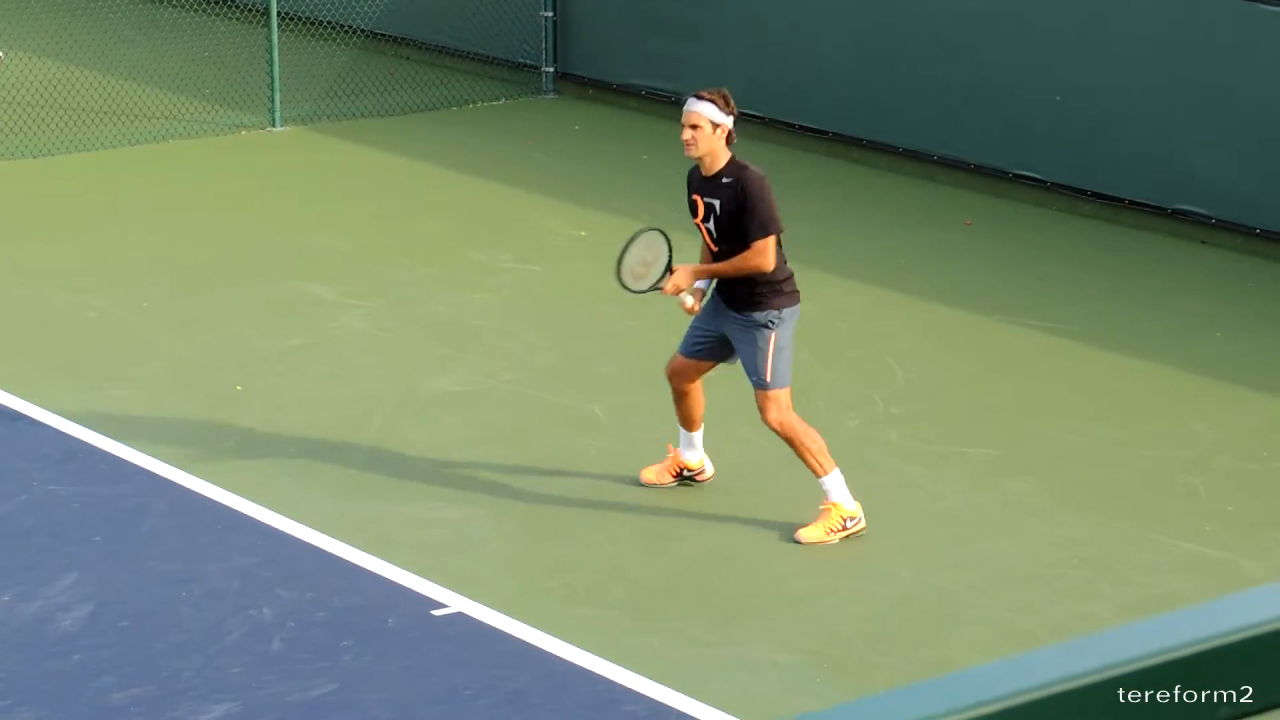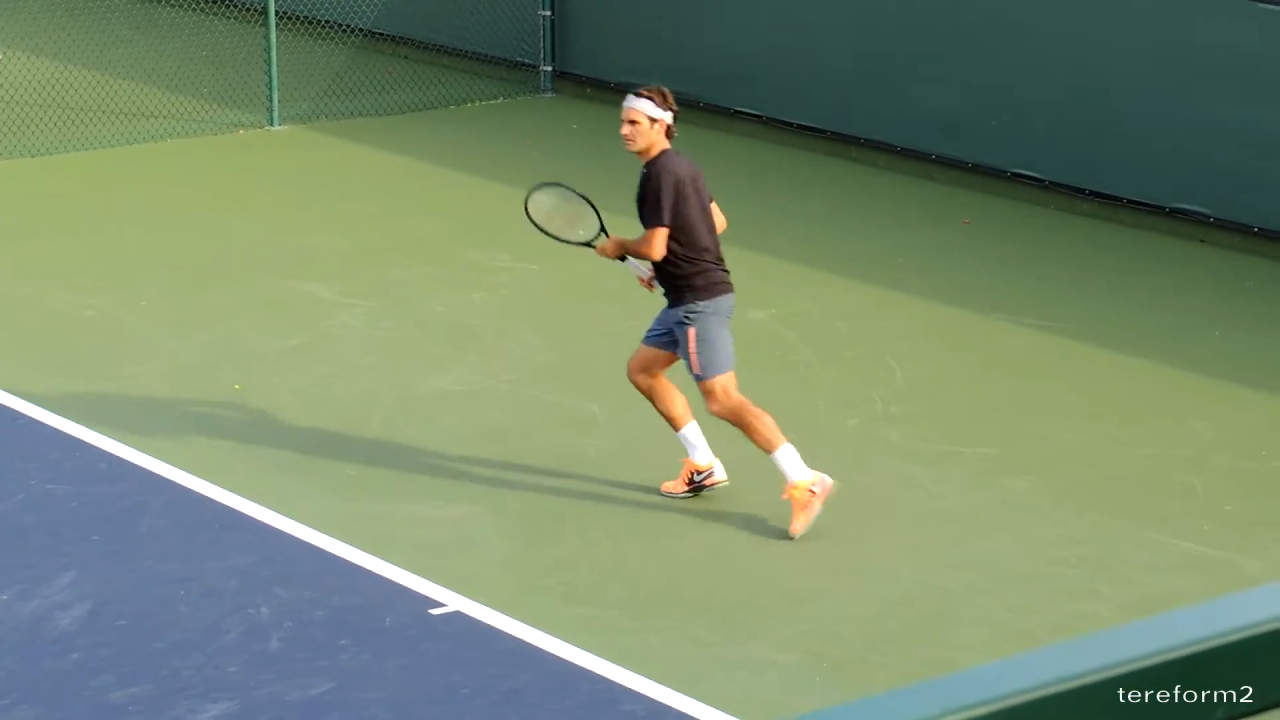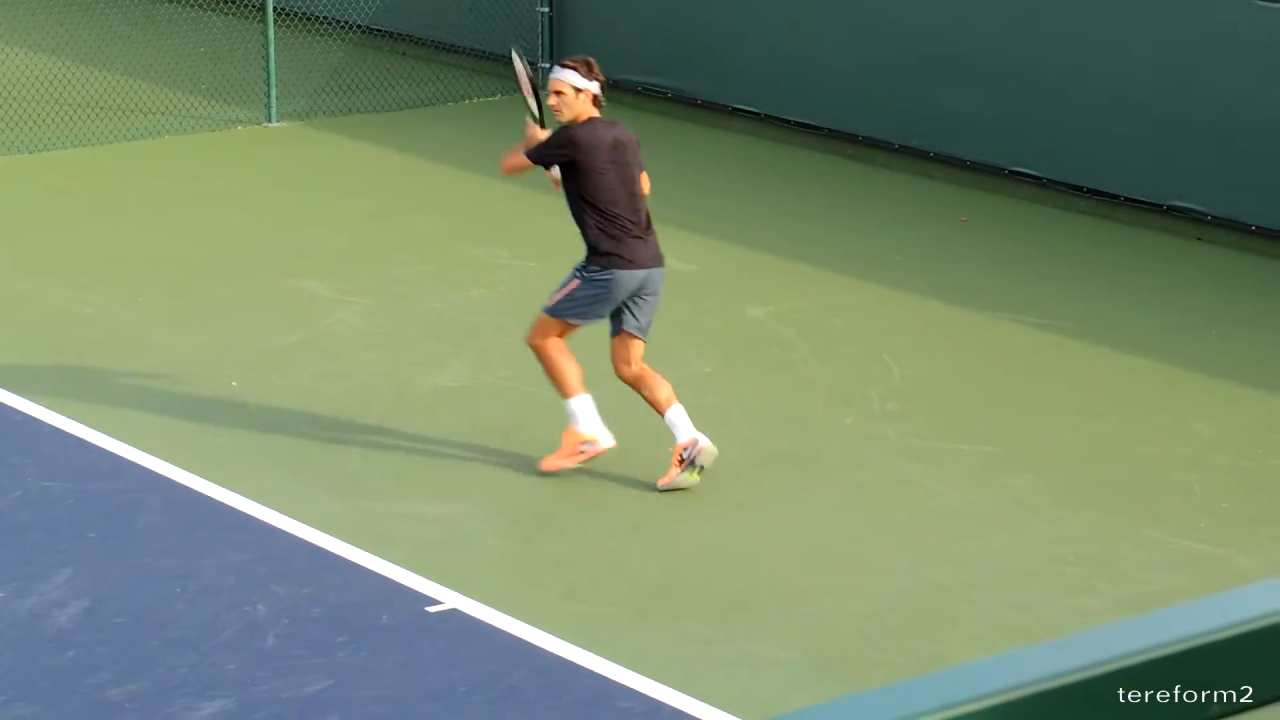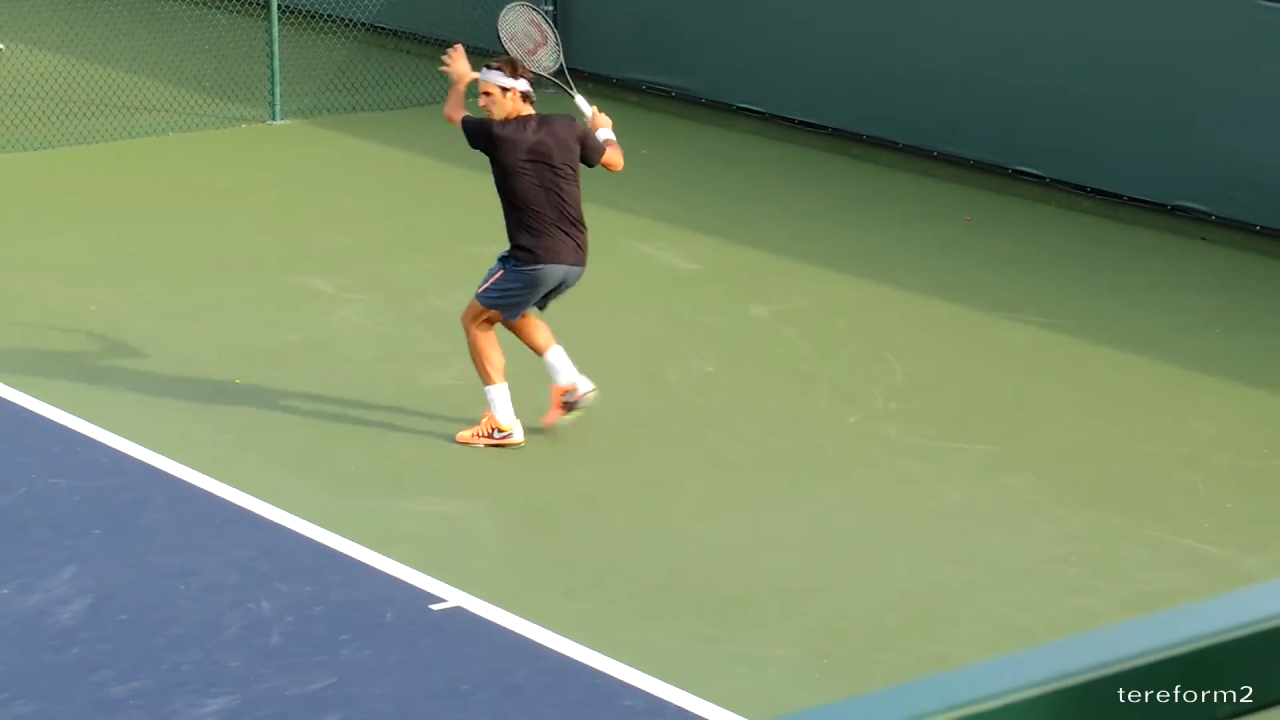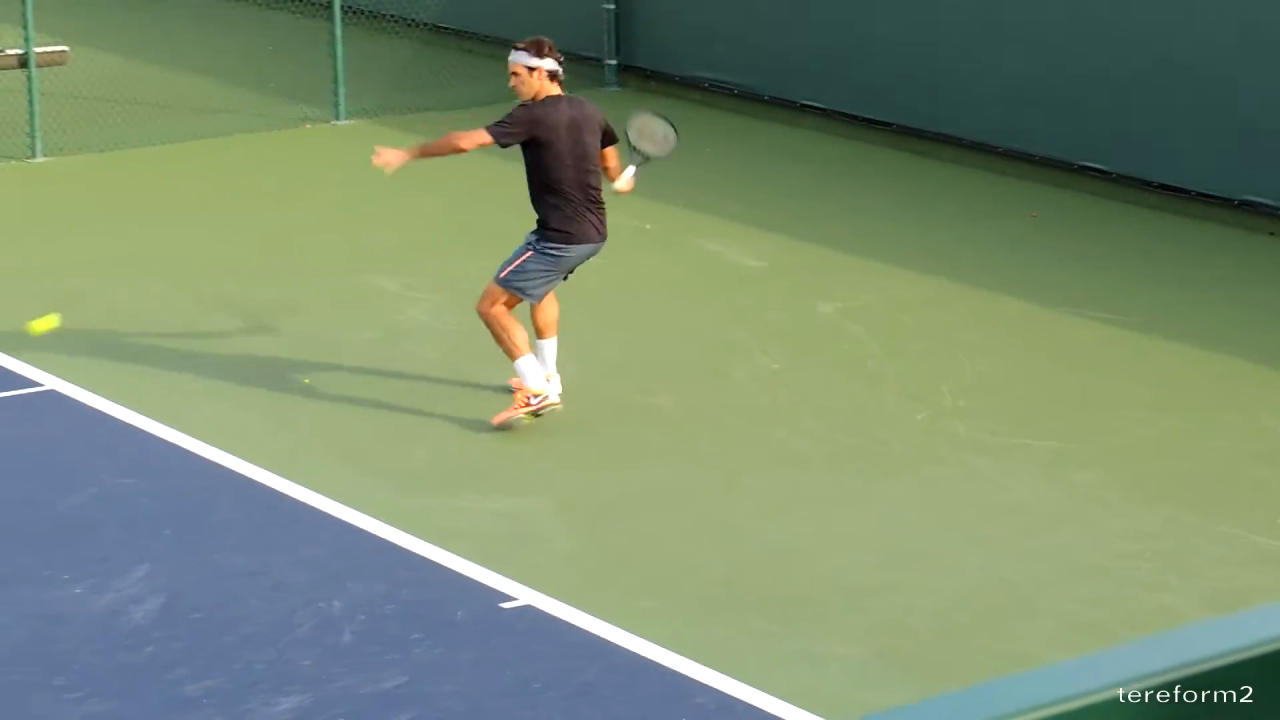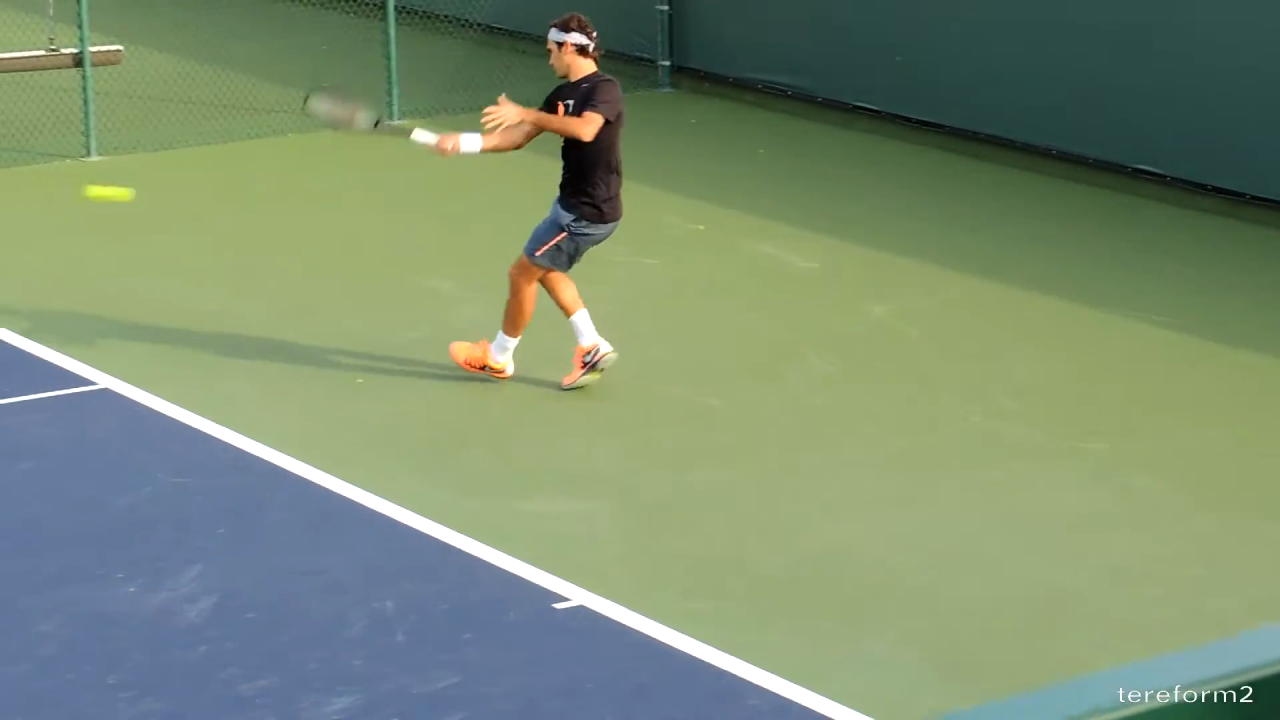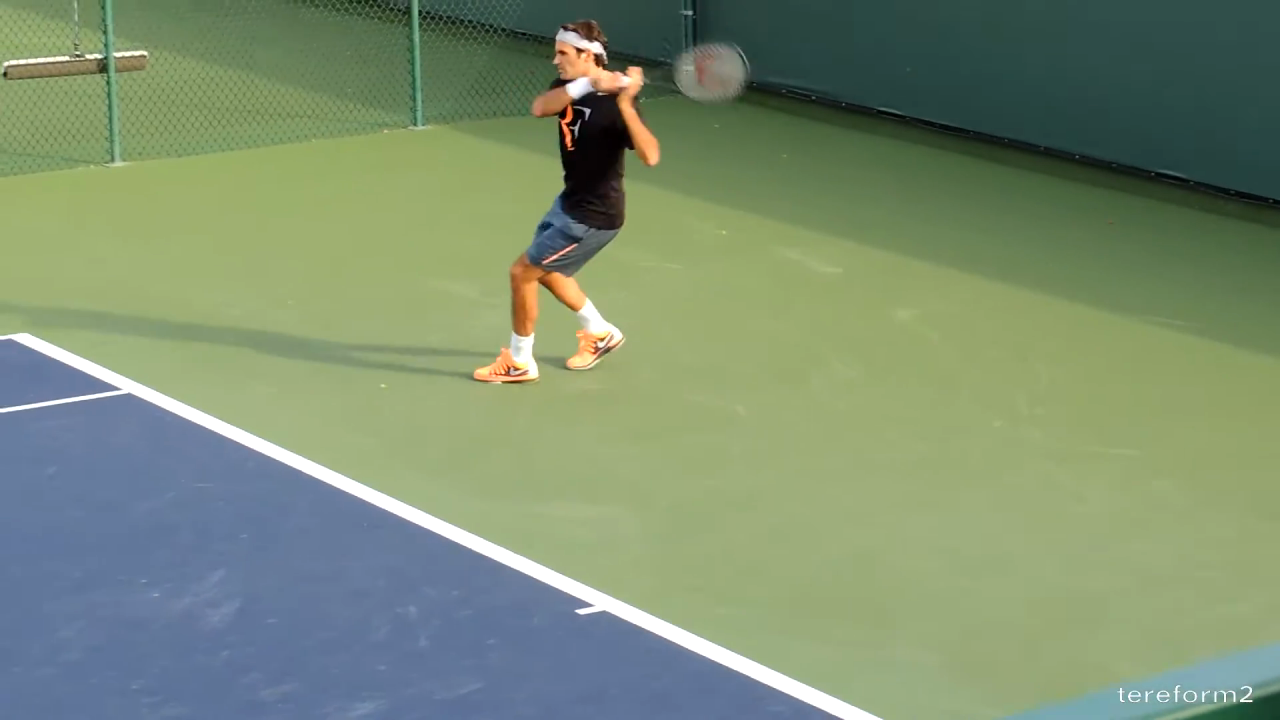
dt=0.2s
person 1, frame 1
left shoulder: (750, 182)
right shoulder: (699, 179)
left elbow: (765, 258)
left wrist: (695, 274)
right wrist: (700, 287)
left hip: (766, 309)
right hip: (729, 304)
left knee: (777, 415)
right knee: (680, 373)
left ankle: (845, 508)
right ankle: (690, 460)
person 1, frame 2
left shoulder: (658, 173)
right shoulder: (679, 166)
left elbow: (653, 249)
right elbow: (717, 223)
left wrist: (616, 247)
left hip: (700, 300)
right hip: (685, 299)
left knee: (724, 399)
right knee: (641, 370)
left ankle: (808, 481)
right ankle: (703, 465)
person 1, frame 3
left shoulder: (570, 138)
right shoulder: (622, 133)
left elbow: (509, 164)
left wrist: (535, 140)
left hip: (612, 267)
right hip: (649, 266)
left knee: (543, 336)
right knee: (628, 364)
left ankle: (589, 431)
right ankle: (690, 446)
person 1, frame 4
left shoulder: (497, 135)
right shoulder: (568, 128)
left elbow: (453, 112)
right elbow: (614, 162)
left wrist: (460, 78)
right wrist: (604, 130)
left hip: (533, 259)
right hip: (574, 255)
left knee: (476, 320)
right knee: (518, 315)
left ankle: (503, 423)
right ankle: (570, 384)
person 1, frame 5
left shoulder: (533, 115)
right shoulder: (587, 109)
left elbow: (466, 142)
right elbow: (611, 160)
left wrist: (410, 153)
right wrist: (620, 179)
left hip: (561, 238)
right hip: (592, 233)
left knee: (491, 306)
right knee: (537, 288)
left ankle: (536, 385)
right ankle: (545, 378)
person 1, frame 6
left shoulder: (606, 88)
right shoulder: (563, 92)
left elbow: (584, 131)
right elbow: (519, 137)
left wrist: (528, 114)
right wrist: (468, 142)
left hip: (589, 214)
right hip: (572, 203)
left knee: (525, 274)
right knee: (548, 272)
left ankle: (497, 357)
right ankle: (592, 349)
person 1, frame 7
left shoulder: (619, 99)
right shoulder: (568, 85)
left elbow: (650, 157)
right elbow: (540, 108)
left wrist: (626, 107)
right wrist: (585, 85)
left hip: (593, 218)
right hip: (569, 202)
left knee: (522, 274)
right knee: (546, 272)
left ankle: (518, 361)
right ankle: (599, 333)
